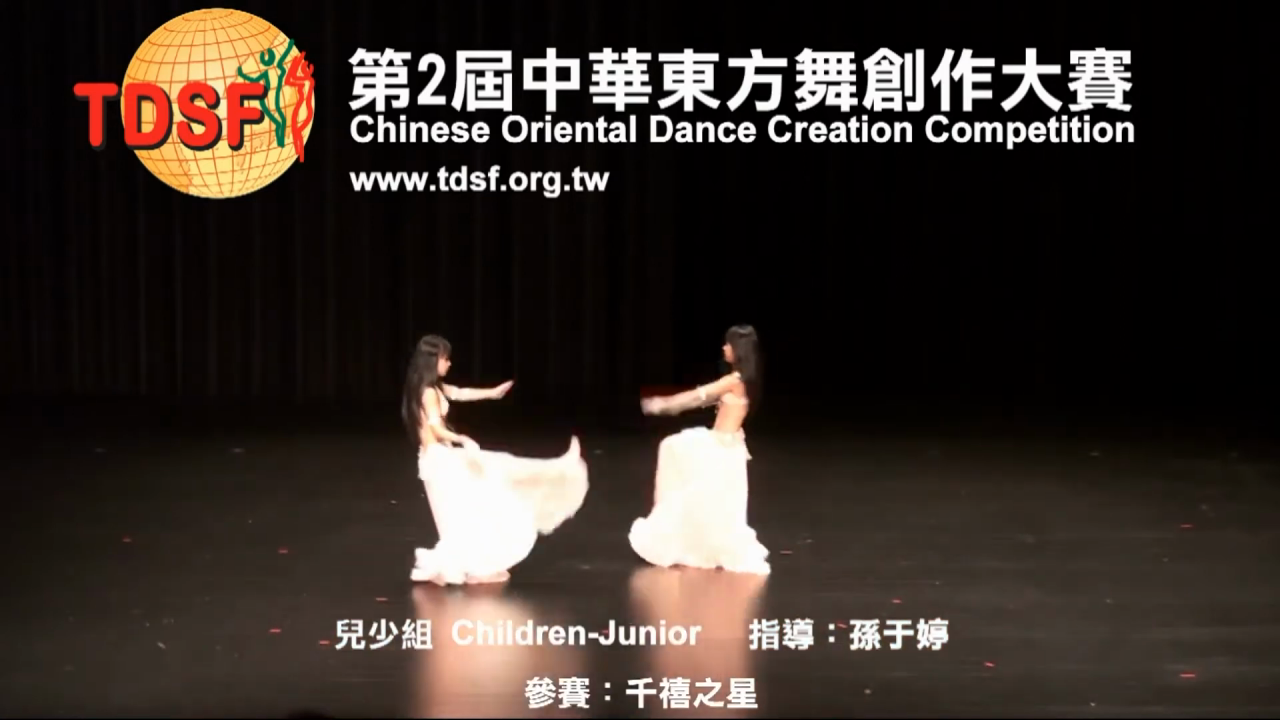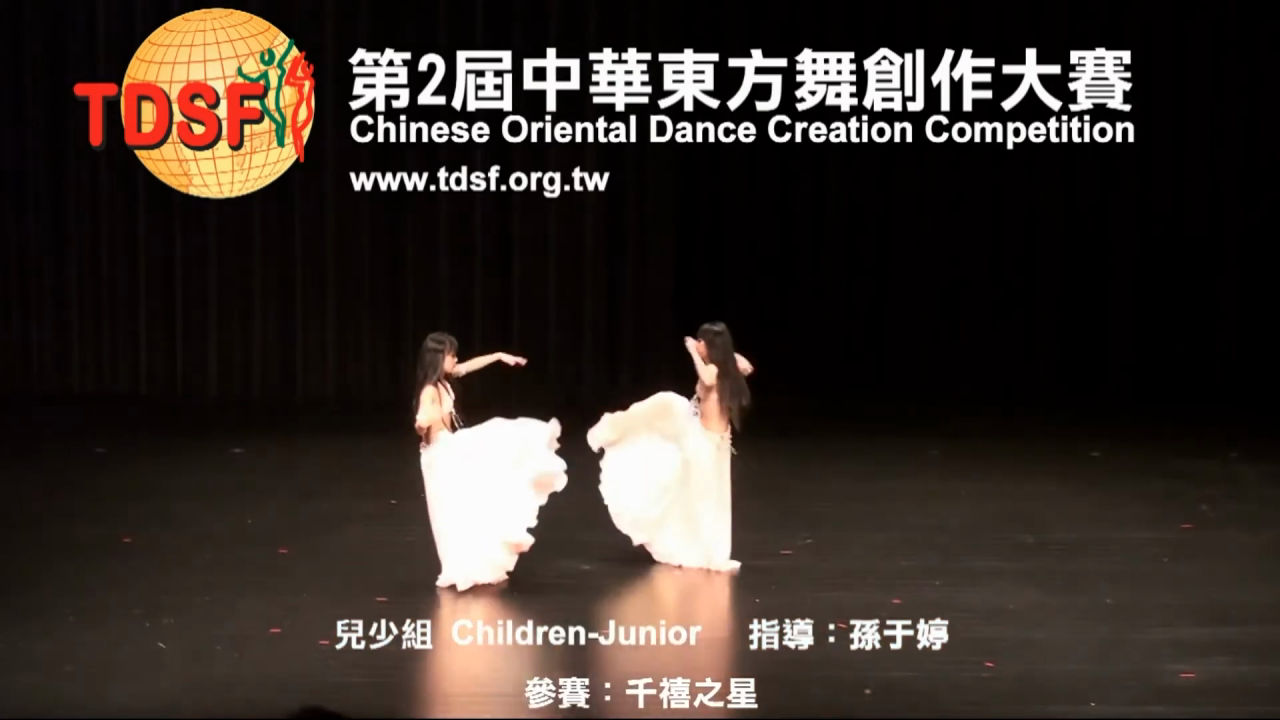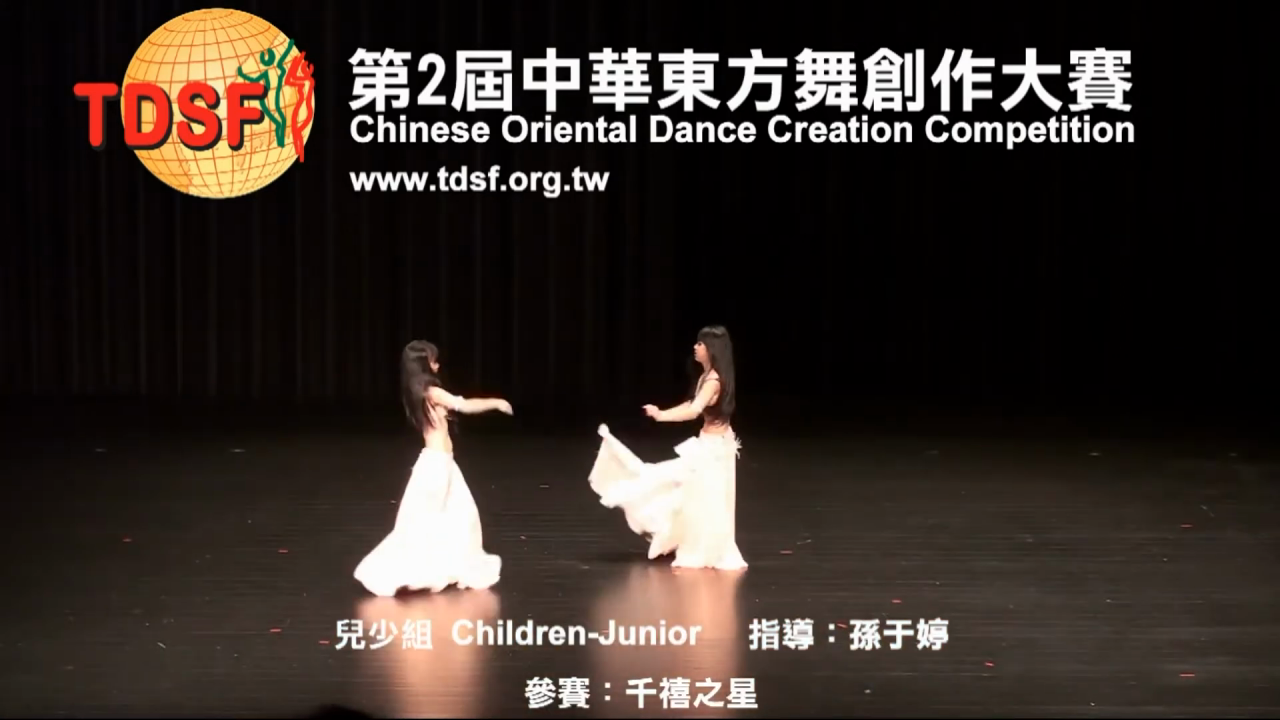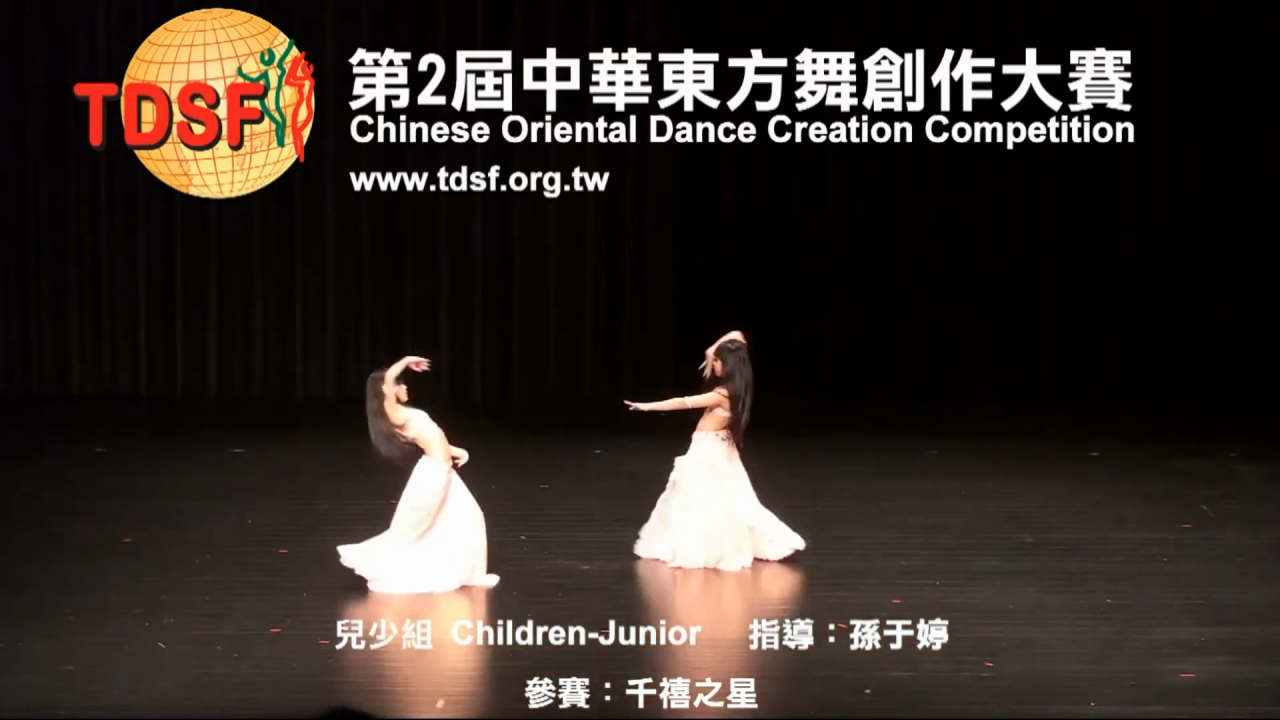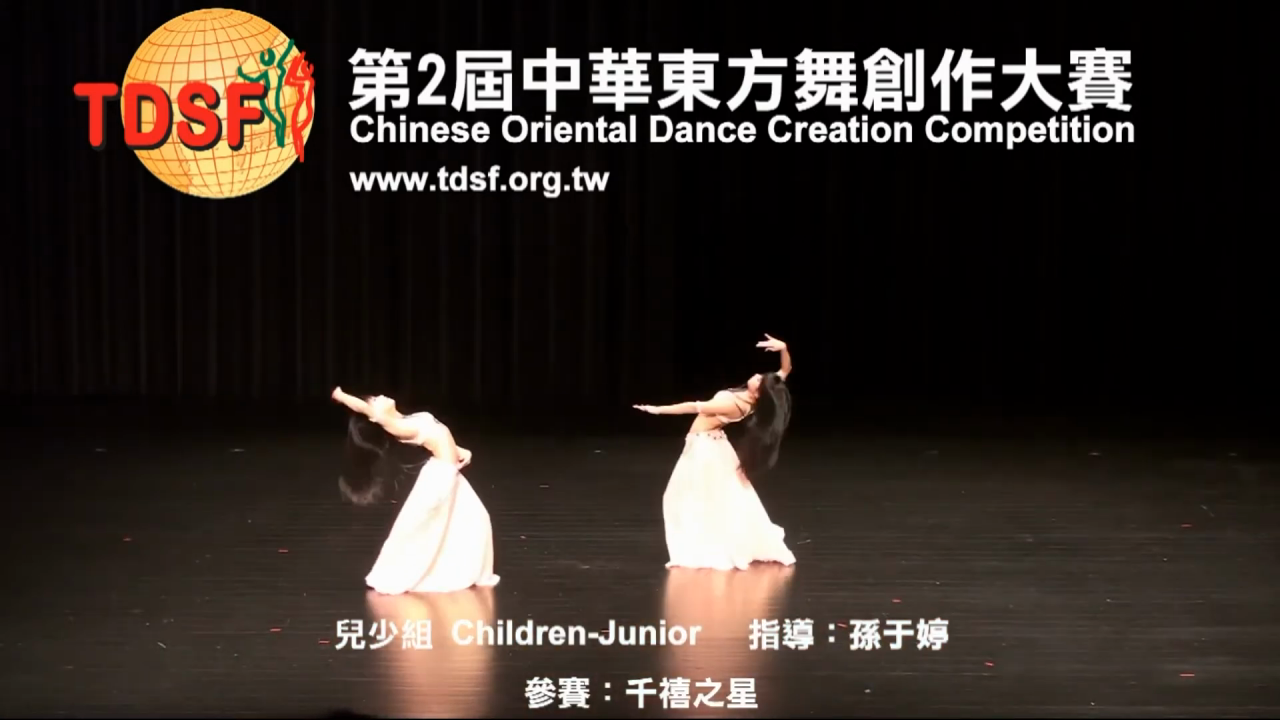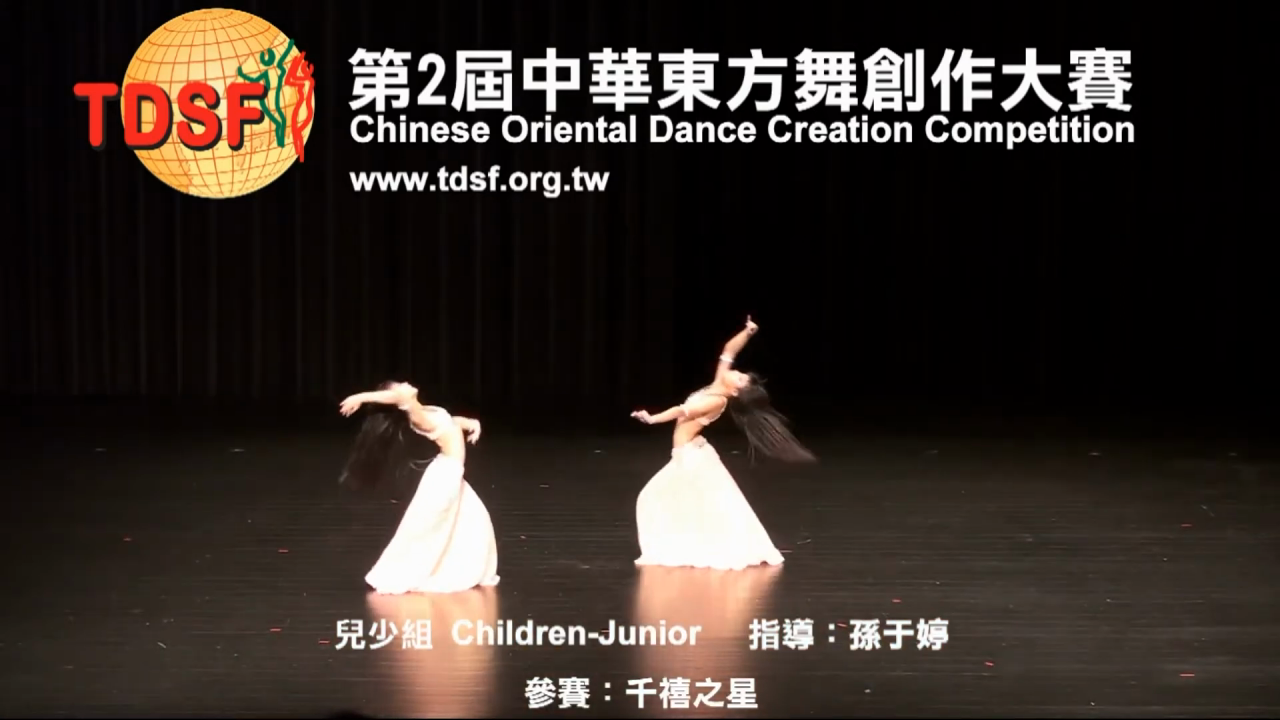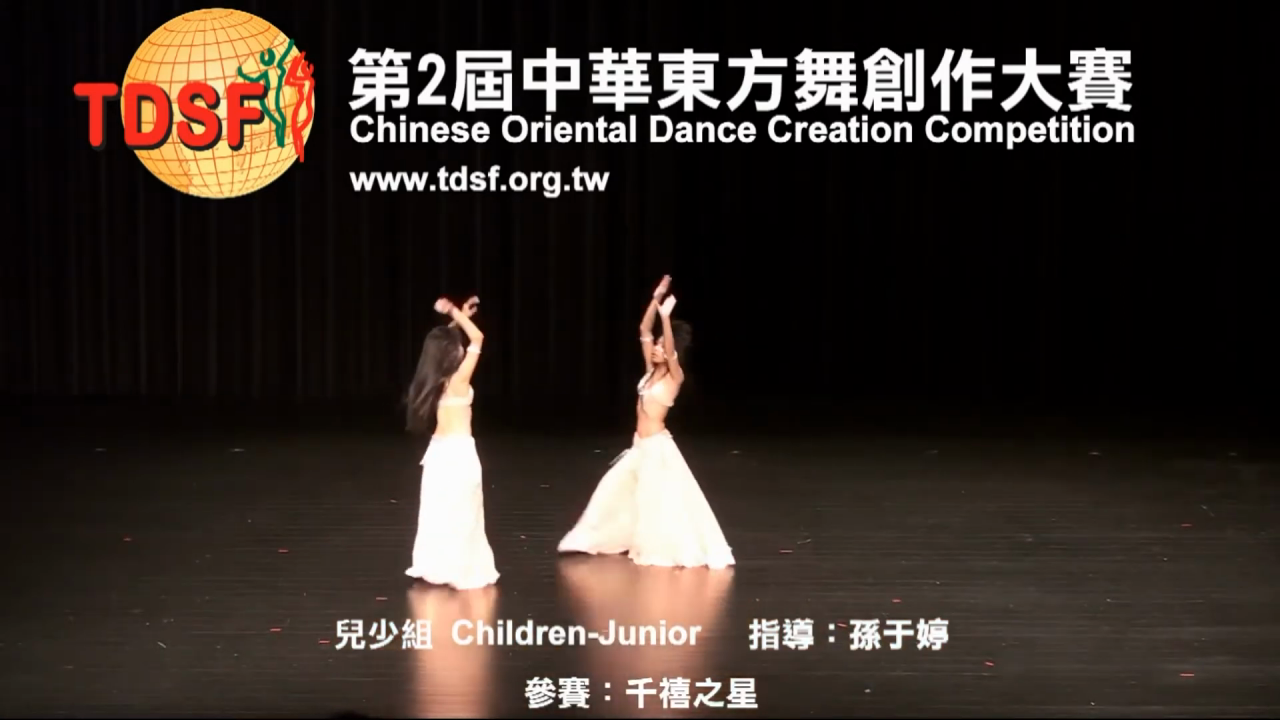
dt=0.3s
person 1, frame 1
left shoulder: (736, 379)
right shoulder: (737, 377)
left elbow: (702, 395)
right elbow: (705, 395)
left wrist: (664, 404)
right wrist: (667, 403)
left hip: (725, 444)
right hip: (713, 441)
left knee: (717, 502)
left ankle: (741, 557)
person 1, frame 2
left shoulder: (713, 369)
right shoulder: (727, 367)
left elbow: (707, 380)
right elbow: (746, 367)
left wrist: (694, 353)
right wrist: (730, 353)
left hip: (708, 441)
right hip: (708, 437)
left knee: (703, 498)
left ankle: (709, 555)
person 1, frame 3
left shoulder: (713, 380)
right shoulder: (709, 375)
left elbow: (693, 412)
left wrist: (662, 415)
right wrist: (664, 412)
left hip: (713, 445)
right hip: (710, 442)
left knee: (707, 500)
left ankle: (710, 554)
person 1, frame 4
left shoulder: (722, 394)
right shoulder: (740, 385)
left elbow: (685, 403)
right elbow: (736, 337)
left wrist: (649, 406)
right wrist: (715, 349)
left hip: (707, 447)
right hip: (721, 445)
left knee: (699, 501)
right knee: (732, 497)
left ankle: (700, 554)
person 1, frame 5
left shoulder: (734, 405)
right shoulder: (760, 400)
left elbow: (695, 407)
right elbow: (786, 368)
left wrist: (658, 409)
right wrist: (781, 347)
left hip: (703, 448)
right hip: (715, 446)
left knee: (703, 503)
right knee: (729, 500)
person 1, frame 6
left shoulder: (719, 401)
right shoulder: (717, 386)
left elbow: (681, 411)
right elbow: (728, 350)
left wrist: (653, 418)
right wrist: (747, 332)
left hip: (690, 457)
right hip: (691, 454)
person 1, frame 7
left shoulder: (675, 376)
right shoulder: (651, 370)
left elbow: (673, 349)
right elbow: (644, 330)
left wrist: (666, 317)
right wrist: (656, 300)
left hip: (657, 447)
right hip: (640, 445)
left knee: (667, 500)
right knee: (614, 491)
left ankle: (696, 552)
person 2, frame 1
left shoulder: (434, 387)
right shoulder: (428, 392)
left elbow: (458, 393)
right elbow: (435, 428)
left wrist: (492, 393)
right wrist: (462, 440)
left hip: (443, 455)
right hip: (438, 457)
person 2, frame 2
left shoulder: (443, 380)
right shoulder: (430, 390)
left elbow: (467, 366)
right elbow: (421, 425)
left wrist: (499, 356)
right wrist: (428, 421)
left hip: (453, 452)
right hip: (440, 455)
right knee: (453, 514)
right ankle: (462, 571)
person 2, frame 3
left shoulder: (424, 391)
right shoulder: (431, 392)
right elbow: (464, 405)
left wrist: (445, 406)
right wrist: (495, 402)
left hip: (440, 462)
right hip: (437, 462)
left knee: (462, 515)
right knee: (421, 521)
person 2, frame 4
left shoulder: (401, 415)
right shoulder: (391, 413)
right elbow: (387, 379)
left wrist: (454, 451)
right wrist: (405, 361)
left hip: (442, 471)
right hip: (433, 472)
left knee: (468, 518)
right knee: (412, 525)
left ankle: (464, 572)
right ankle: (382, 573)
person 2, frame 5
left shoulder: (403, 422)
right shoulder: (394, 426)
left elbow: (438, 438)
right elbow: (363, 407)
left wrist: (458, 451)
right wrist: (342, 396)
left hip: (447, 475)
right hip: (438, 477)
left knee: (473, 520)
right knee: (416, 527)
left ankle: (468, 574)
right ankle: (391, 579)
person 2, frame 6
left shoulder: (421, 413)
right shoulder: (416, 416)
left elbow: (448, 422)
right elbow: (402, 398)
left wrist: (469, 422)
right wrist: (363, 397)
left hip: (449, 472)
right hip: (445, 473)
left knee: (477, 521)
right knee: (422, 526)
left ankle: (472, 574)
right ankle: (391, 578)
person 2, frame 7
left shoulder: (436, 378)
right shoulder: (458, 380)
left elbow: (448, 340)
right elbow: (476, 340)
left wrist: (458, 315)
right wrist: (455, 312)
left hip: (440, 449)
right hip: (458, 451)
left knee: (442, 512)
right knee: (460, 512)
left ankle: (440, 565)
right ankle: (454, 570)
